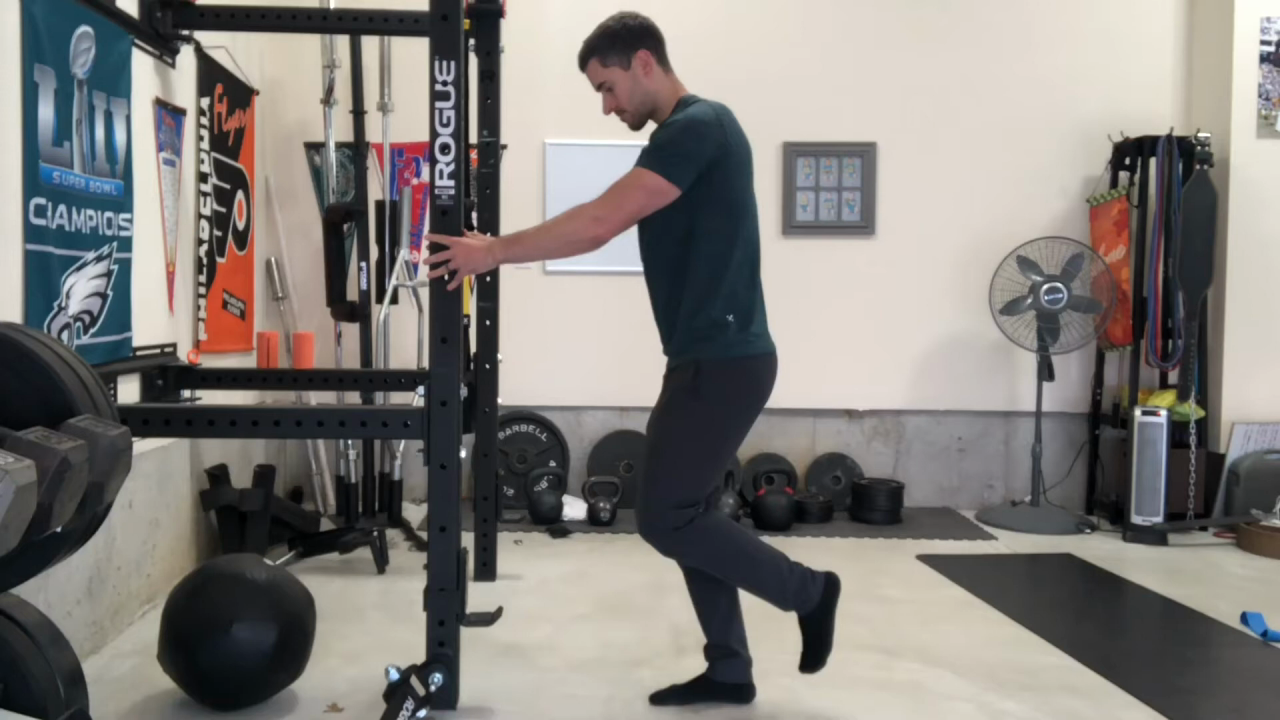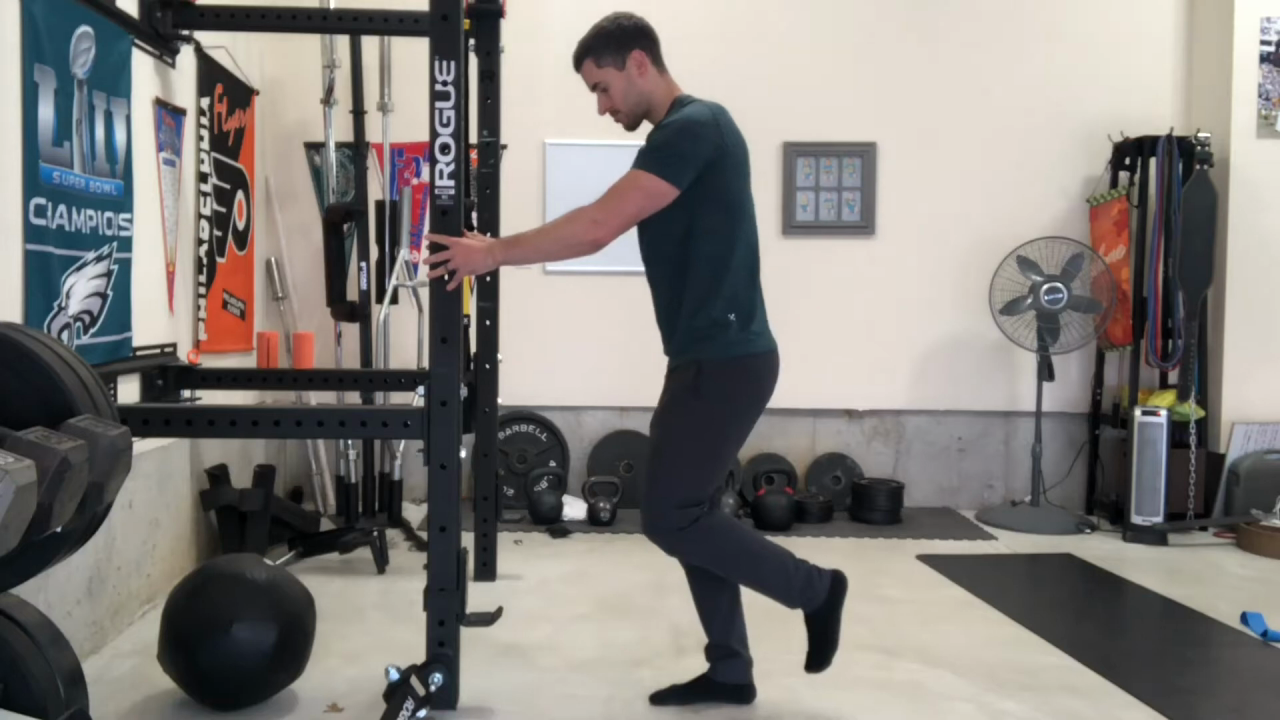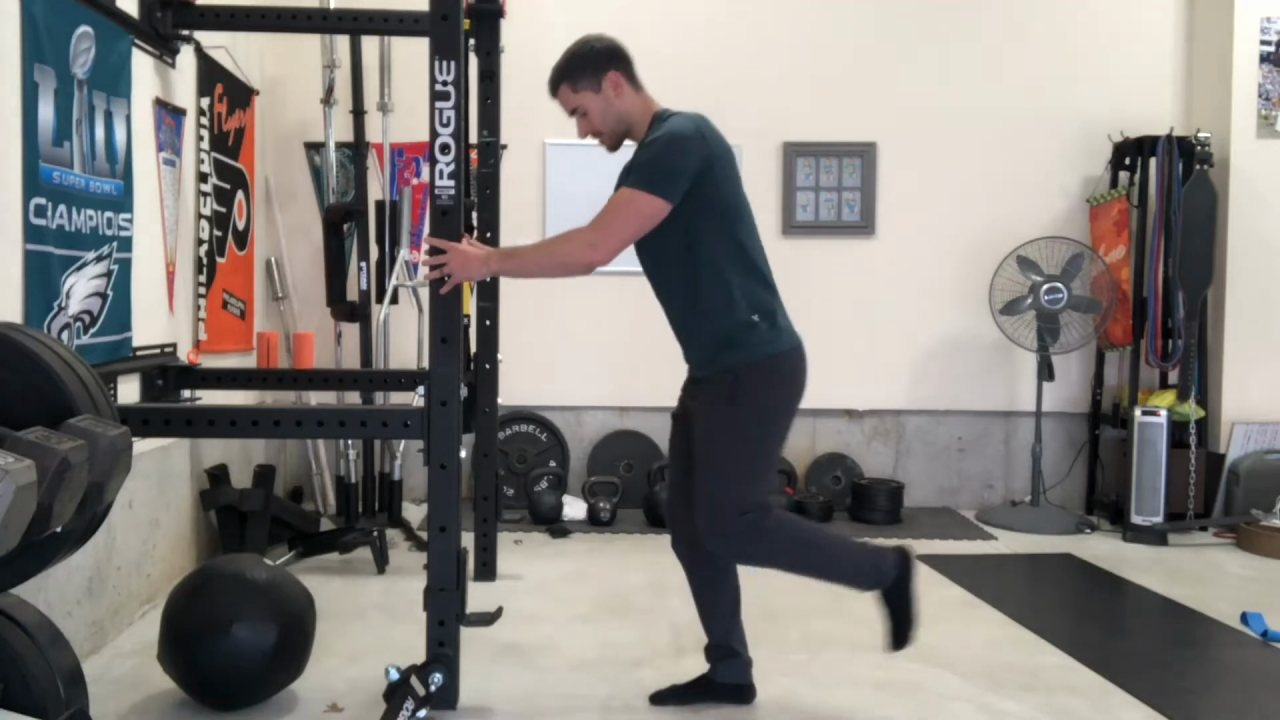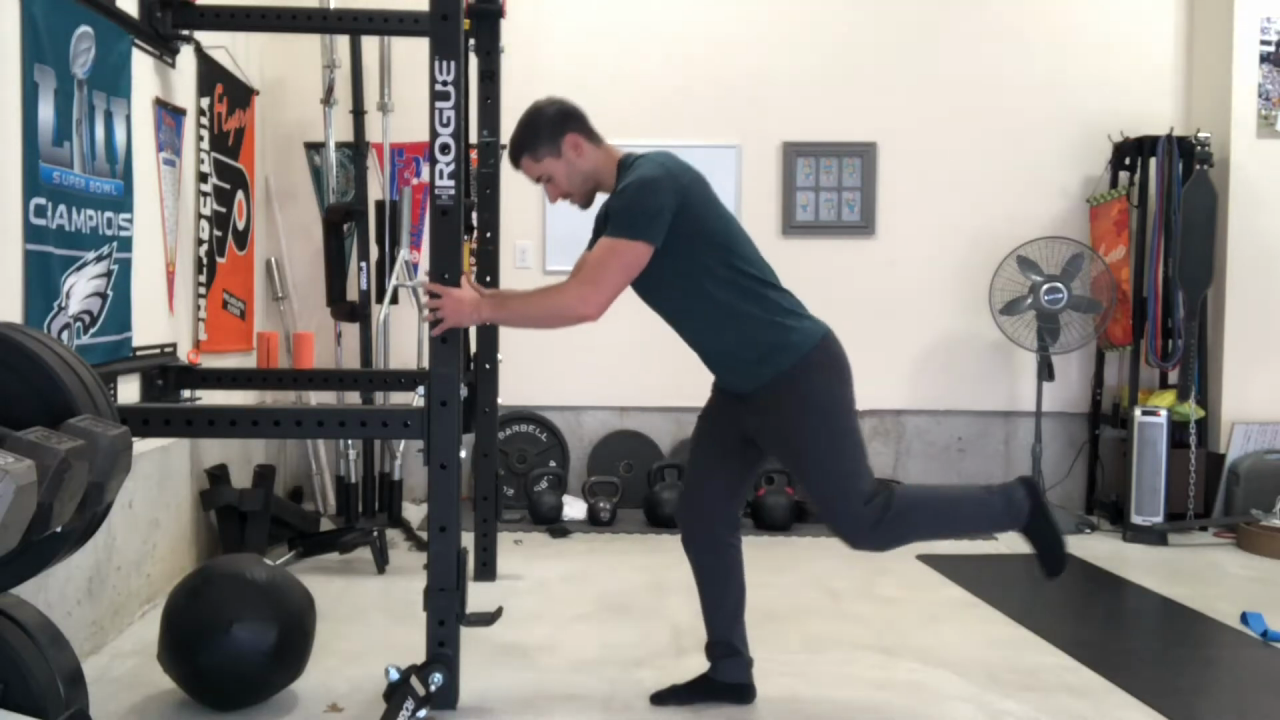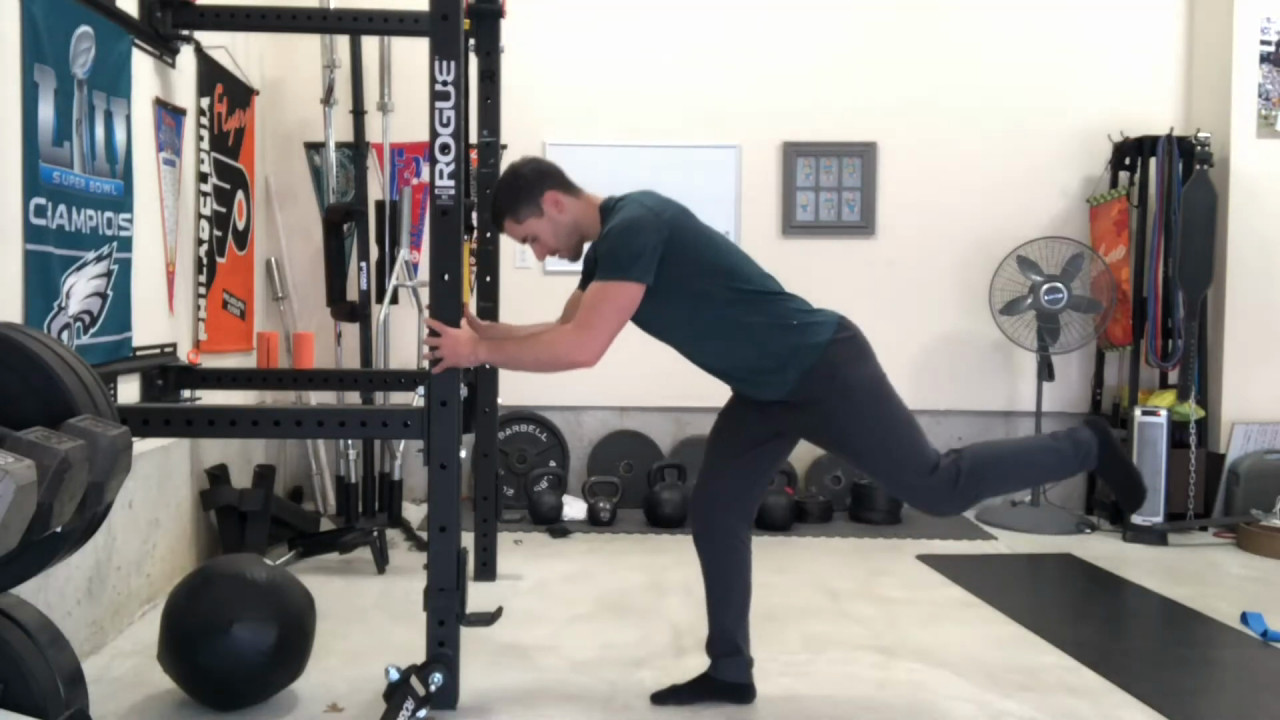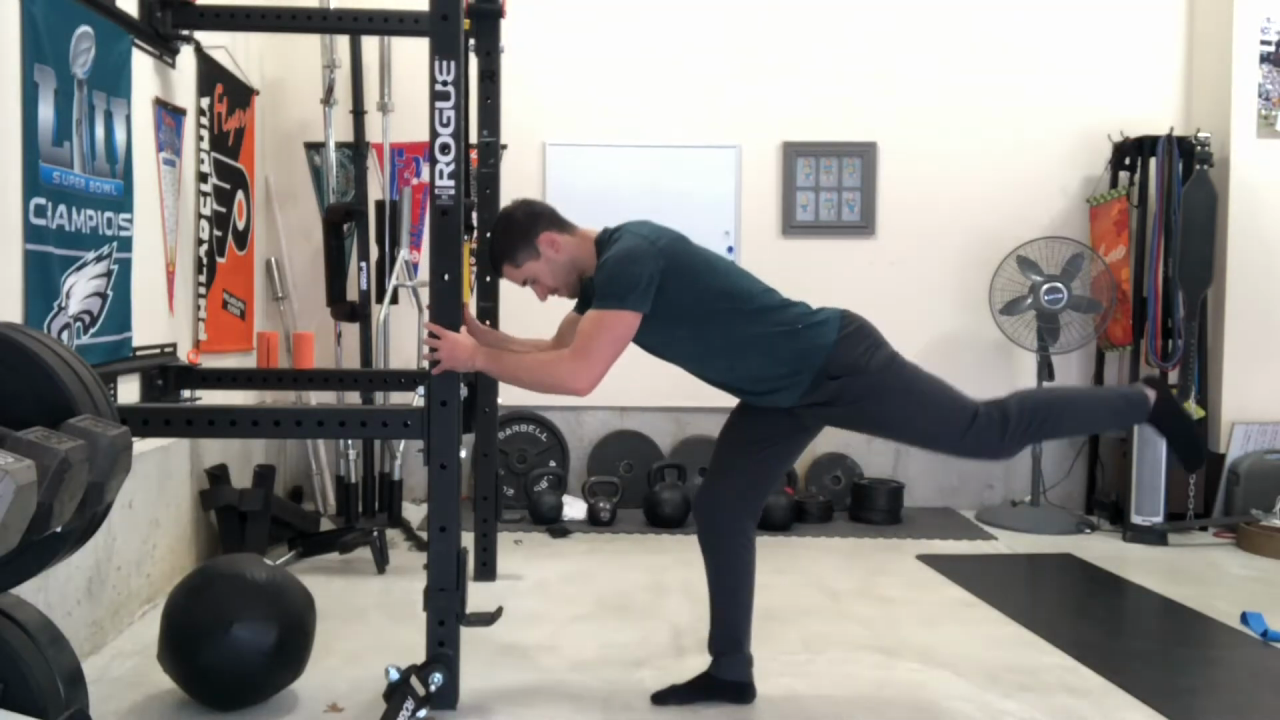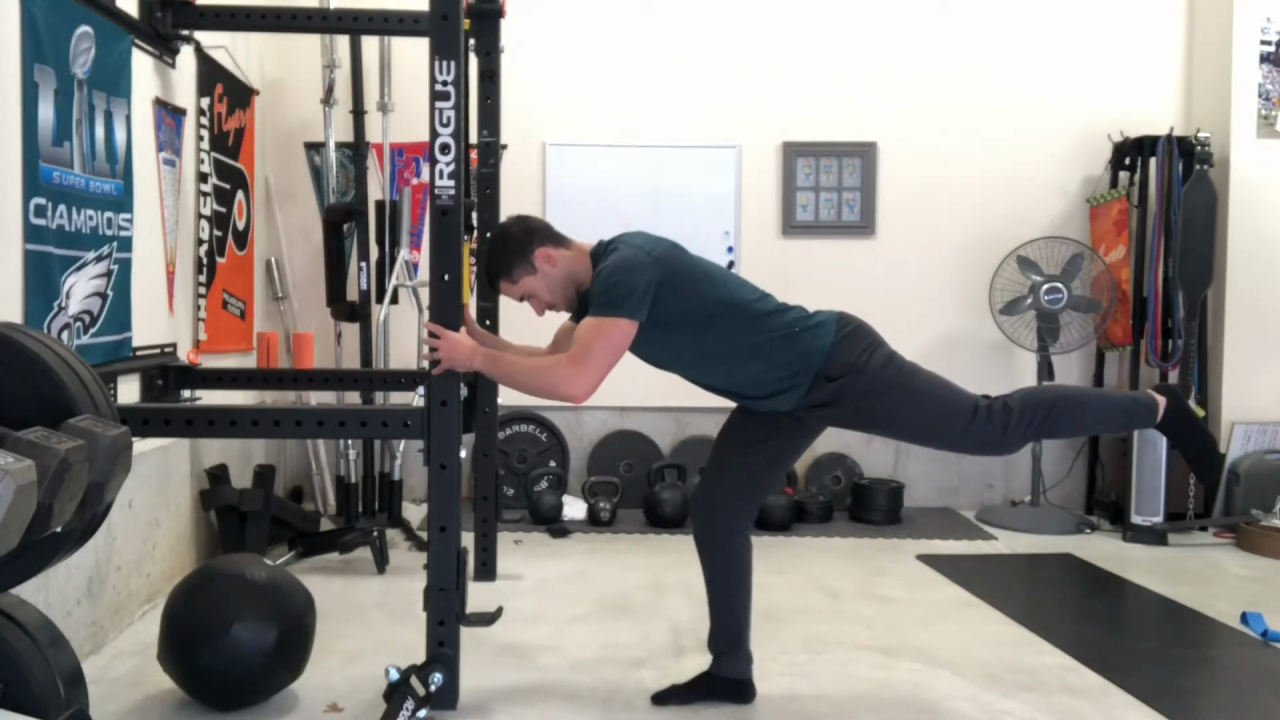
dt=0.5s
person 1, frame 1
left shoulder: (699, 127)
right shoulder: (681, 135)
left elbow: (599, 224)
right elbow: (606, 225)
left wrist: (492, 252)
right wrist: (498, 250)
left hip: (723, 362)
right hip: (705, 359)
left knee: (667, 519)
right knee: (685, 516)
left ankle: (807, 592)
right ankle: (728, 670)
person 1, frame 2
left shoulder: (695, 128)
right shoulder: (677, 135)
left elbow: (597, 227)
right elbow: (603, 228)
left wrist: (492, 255)
right wrist: (499, 252)
left hip: (724, 361)
right hip: (706, 358)
left knee: (671, 519)
right knee: (688, 517)
left ankle: (814, 589)
right ankle: (729, 671)
person 1, frame 3
left shoulder: (680, 141)
right shoulder: (655, 152)
left elbow: (592, 249)
right elbow: (592, 248)
left wrist: (490, 263)
right wrist: (494, 258)
left hip: (754, 366)
right hip: (717, 367)
left knee: (733, 524)
right knee: (692, 522)
left ankle: (885, 570)
right ankle: (728, 671)
person 1, frame 4
left shoulder: (650, 185)
right shoulder: (623, 207)
left elbow: (585, 303)
right elbow: (579, 295)
left wrist: (481, 312)
right wrist: (488, 299)
left hip: (796, 371)
right hip: (745, 382)
left knee: (860, 521)
right knee: (703, 518)
left ankle: (1013, 506)
right ankle: (729, 671)
person 1, frame 5
left shoulder: (634, 226)
right shoulder: (608, 249)
left elbow: (582, 348)
right elbow: (564, 333)
left wrist: (478, 352)
right wrist: (482, 330)
left hip: (823, 367)
right hip: (769, 385)
left knee: (937, 488)
right knee: (714, 512)
left ankle: (1087, 446)
right ankle: (730, 670)
person 1, frame 6
left shoulder: (630, 257)
right shoulder: (605, 278)
left elbow: (578, 376)
right elbow: (559, 354)
left wrist: (476, 359)
right wrist: (482, 336)
left hip: (837, 365)
right hip: (784, 390)
left knee: (984, 430)
right knee: (720, 511)
left ankle: (1143, 402)
right ankle: (731, 669)
person 1, frame 7
left shoulder: (626, 268)
right shoulder: (601, 288)
left elbow: (574, 384)
right elbow: (554, 362)
left wrist: (475, 358)
right wrist: (478, 340)
left hip: (836, 365)
right hip: (784, 396)
left knee: (992, 428)
right knee: (716, 512)
left ankle: (1156, 407)
right ankle: (731, 670)
